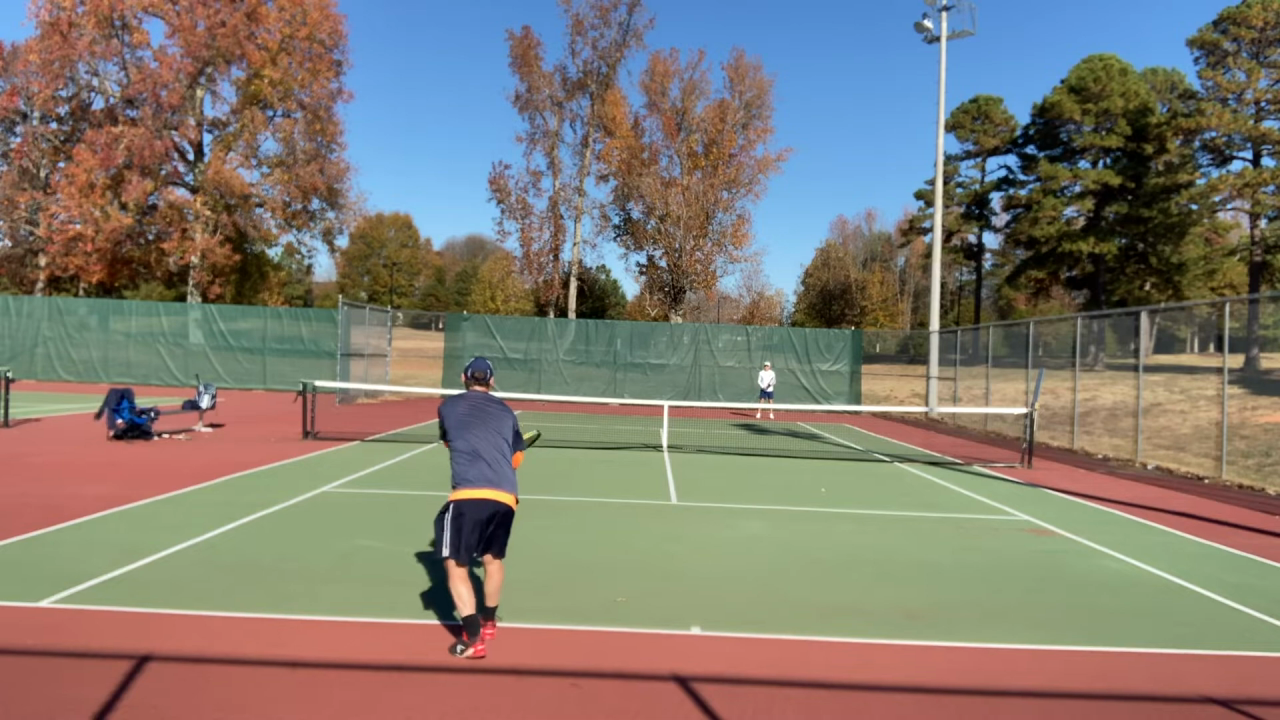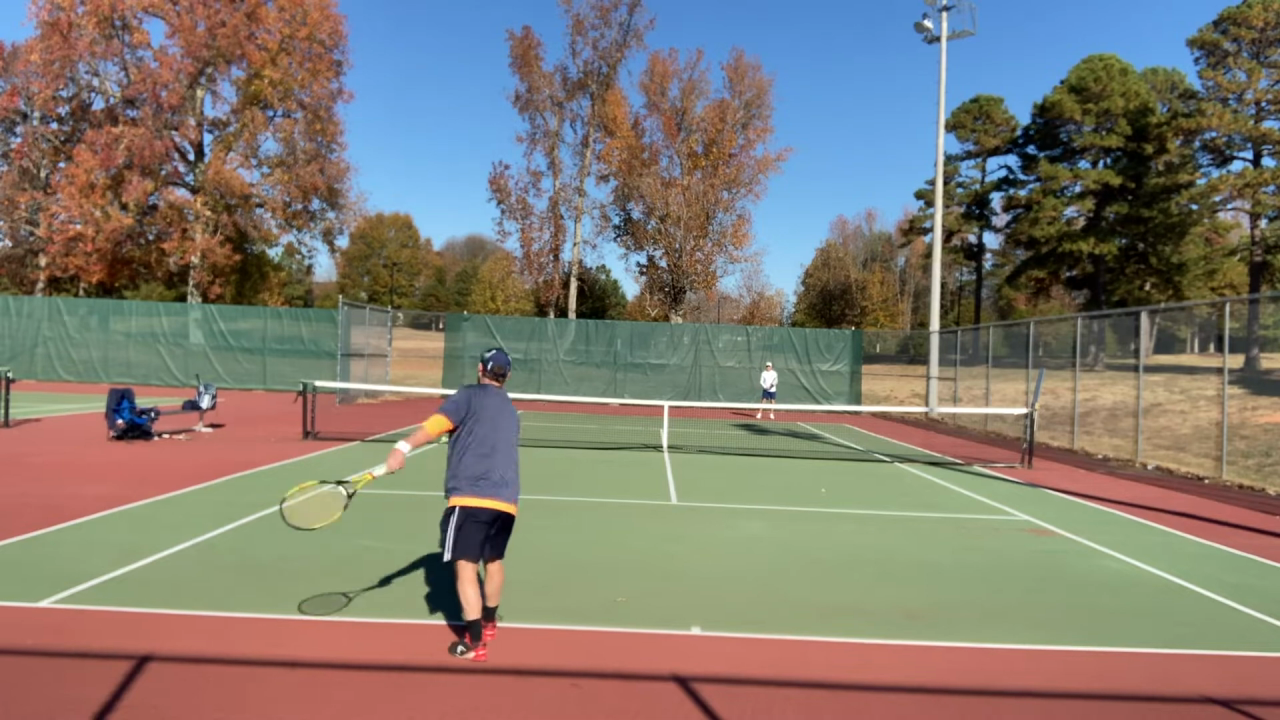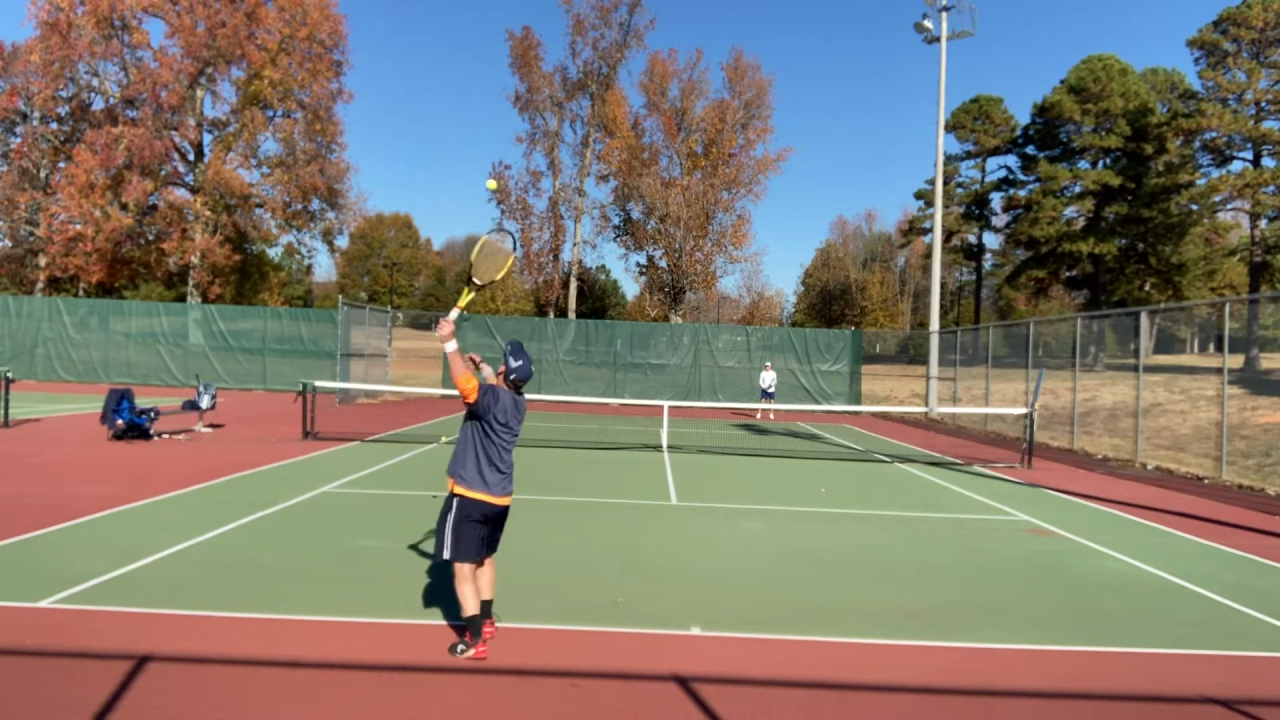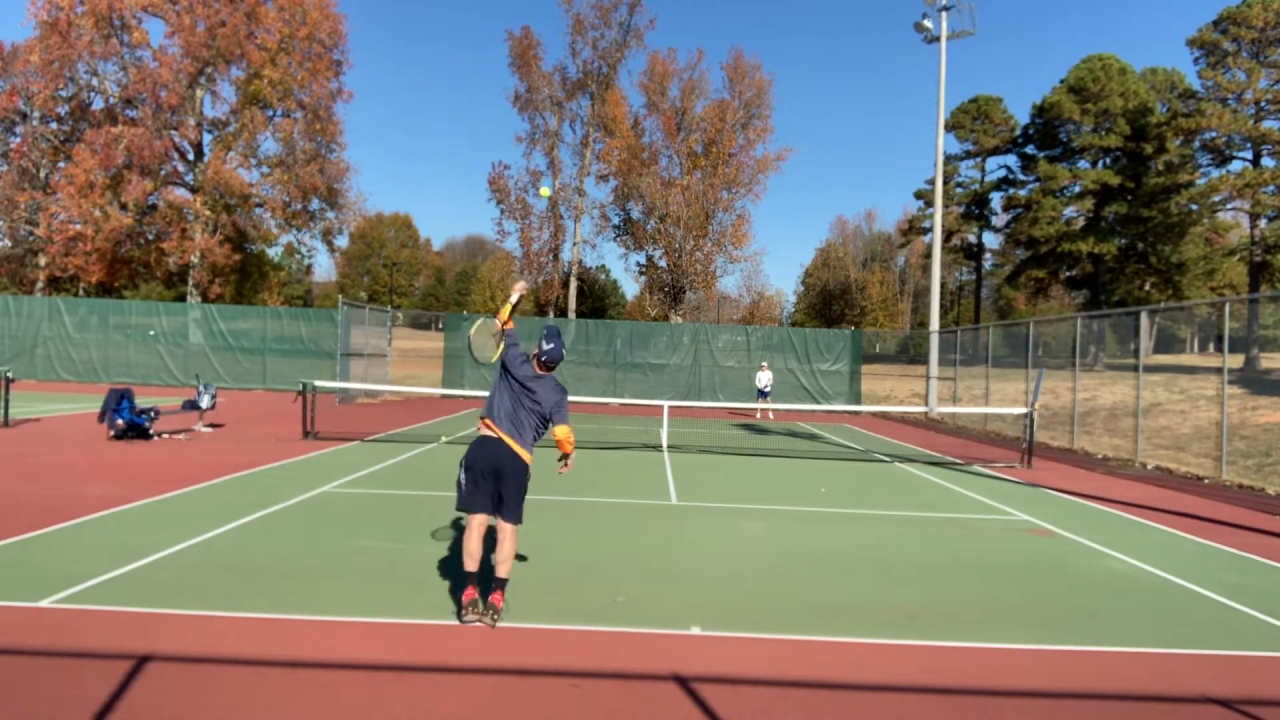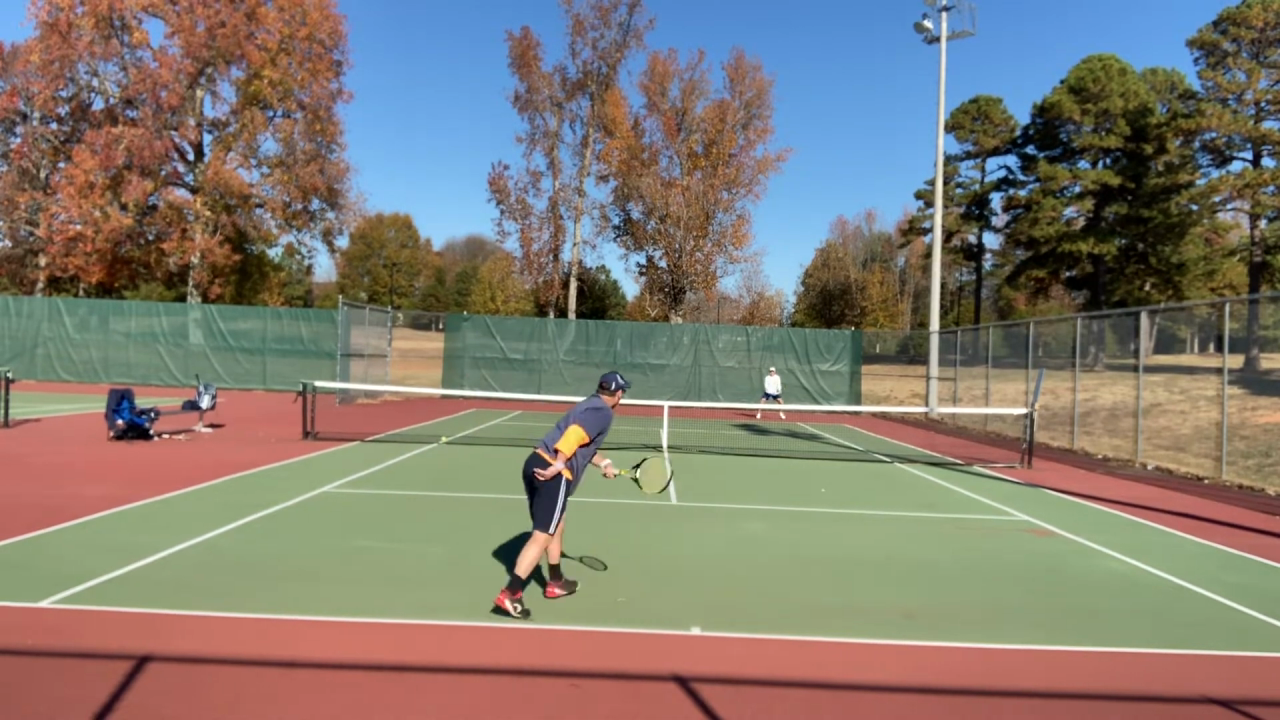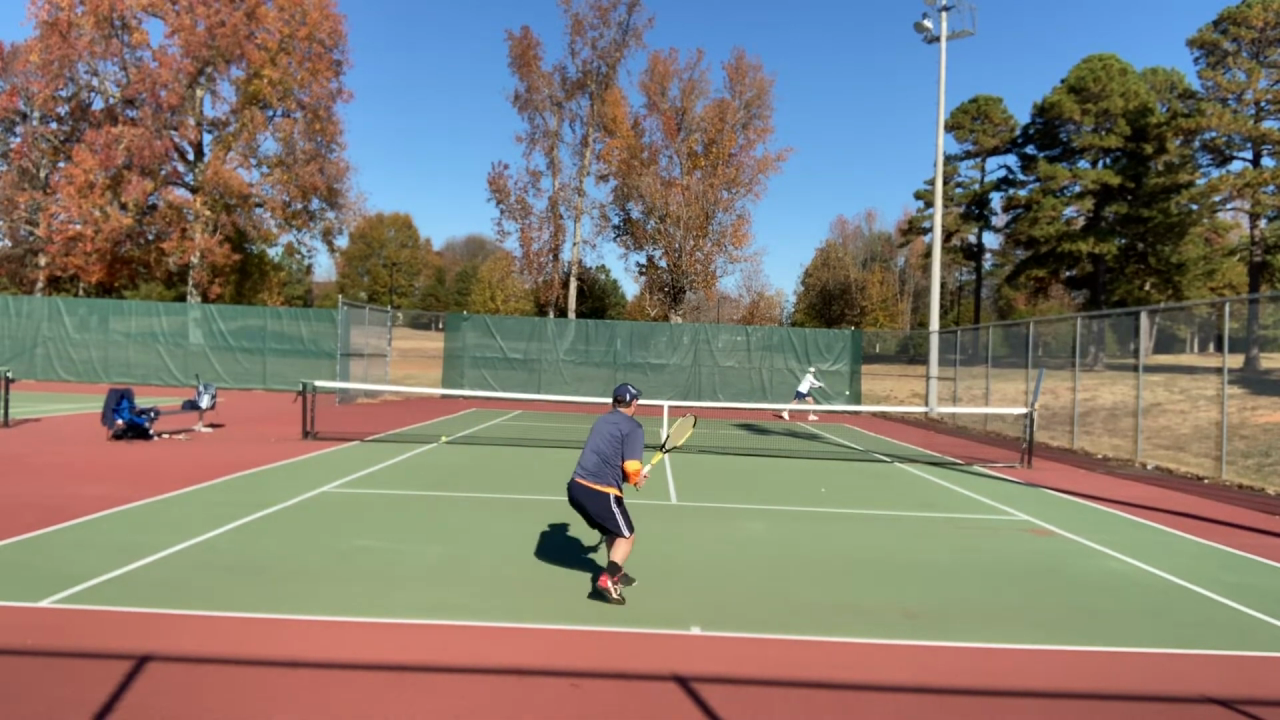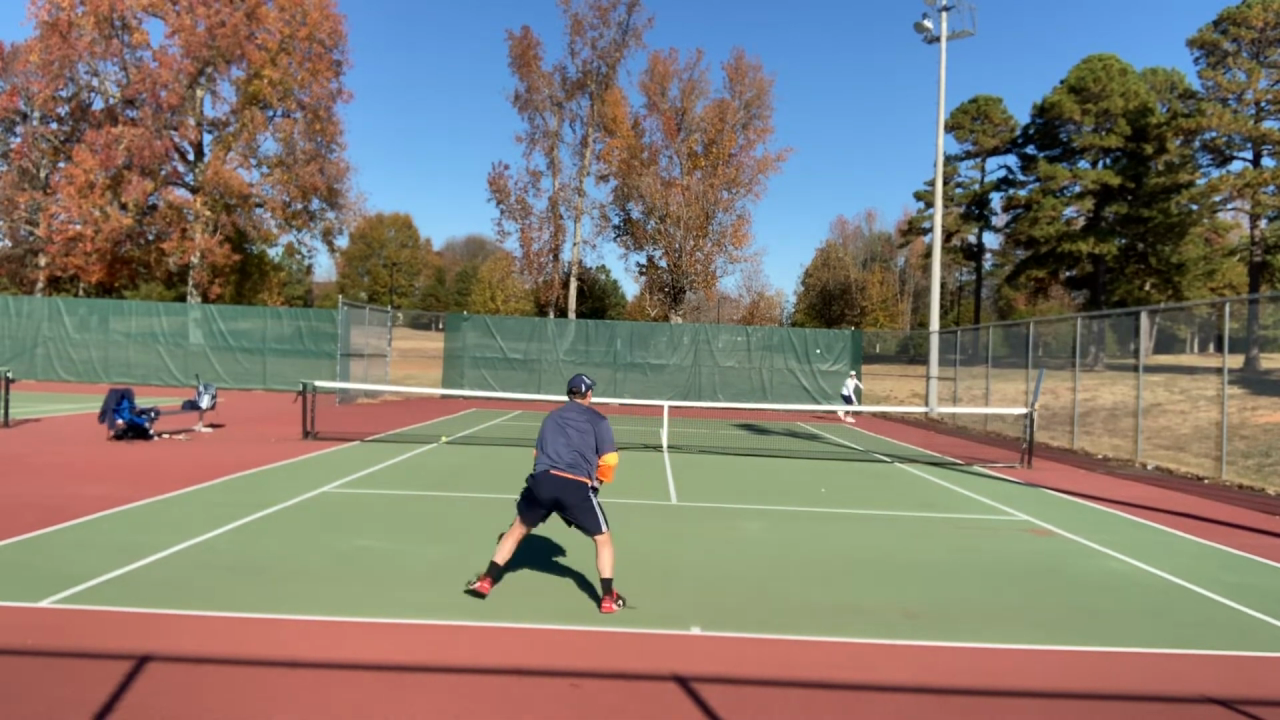
dt=0.5s
person 1, frame 1
left shoulder: (448, 407)
right shoulder: (505, 411)
right elbow: (517, 458)
left hip: (468, 496)
right hip: (505, 497)
left knee: (456, 567)
right knee: (494, 559)
left ankle: (473, 638)
right ankle: (488, 622)
person 1, frame 2
left shoulder: (470, 395)
right shoulder: (510, 409)
left elbow: (439, 422)
left wrist: (403, 448)
left hip: (470, 499)
right hip: (506, 501)
left knee: (465, 567)
right knee: (494, 561)
left ankle: (476, 641)
right ankle: (488, 622)
person 1, frame 3
left shoulder: (492, 398)
right shoulder: (518, 400)
left elbow: (464, 382)
left wrist: (449, 343)
right wrist: (483, 366)
left hip: (469, 495)
right hip: (500, 497)
left knee: (463, 568)
right knee: (485, 560)
left ankle: (475, 639)
right ankle: (485, 620)
person 1, frame 4
left shoulder: (516, 362)
right shoulder: (557, 393)
left elbow: (505, 325)
right elbow: (563, 434)
left wrist: (513, 298)
right wrist: (568, 455)
left hip: (486, 447)
right hip: (517, 459)
left knee: (477, 521)
right knee: (507, 527)
left ankle: (471, 590)
right ankle: (497, 593)
person 1, frame 5
left shoulder: (586, 405)
right shoulder: (603, 413)
right elbow: (574, 436)
left wrist: (604, 463)
right wrist: (556, 466)
left hip: (535, 462)
right hip: (552, 475)
left knee: (556, 526)
right knee: (543, 535)
left ankle: (555, 582)
right ankle: (510, 594)
person 1, frame 6
left shoulder: (602, 421)
right shoulder: (633, 427)
right elbow: (631, 467)
left wrist: (634, 476)
right wrist: (636, 479)
left hip: (577, 487)
right hip: (600, 493)
left knee: (613, 530)
right knee: (626, 536)
left ankle: (615, 575)
right ankle: (607, 580)
person 1, frame 7
left shoulder: (552, 417)
right shoulder: (598, 420)
left elbow: (538, 453)
right elbow: (610, 460)
right wrist: (599, 480)
left hip: (542, 481)
right hip: (577, 486)
left knee: (515, 533)
right knee: (604, 540)
left ankle: (485, 582)
right ankle: (609, 598)
